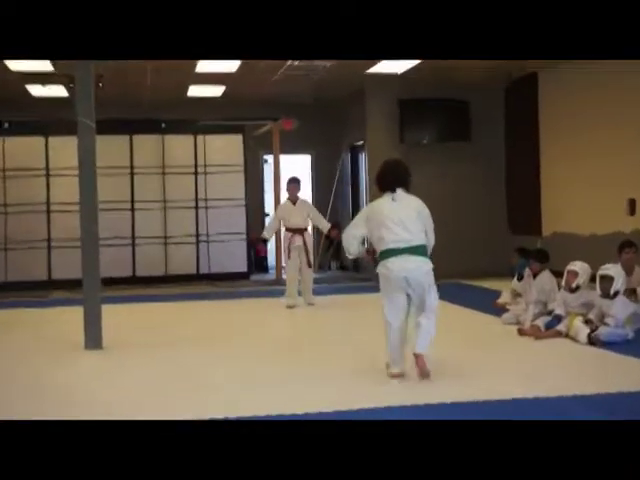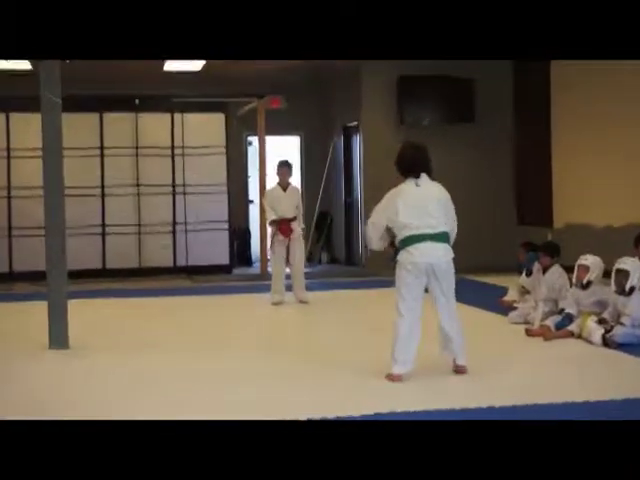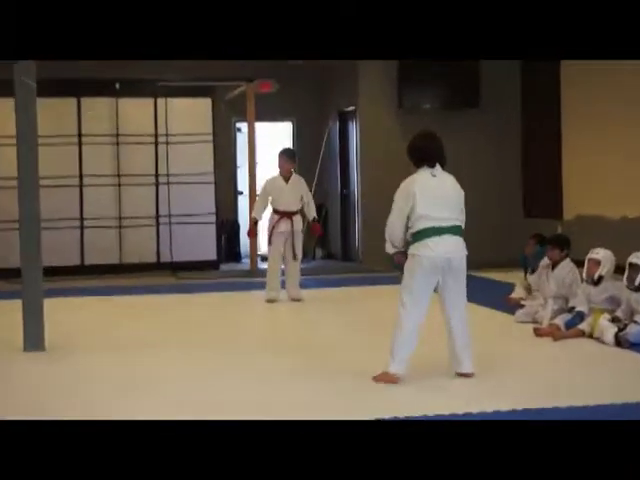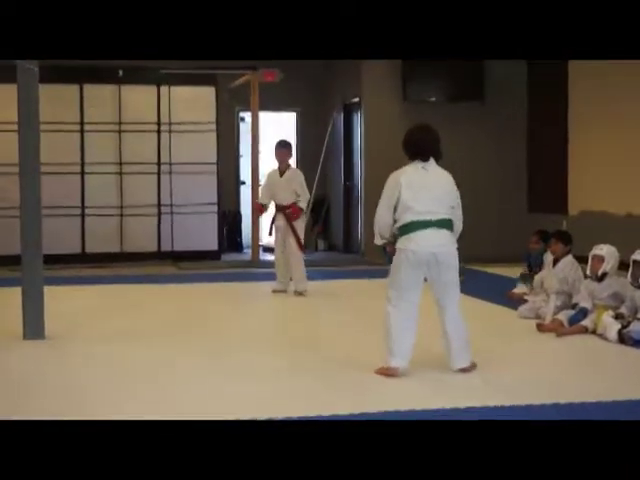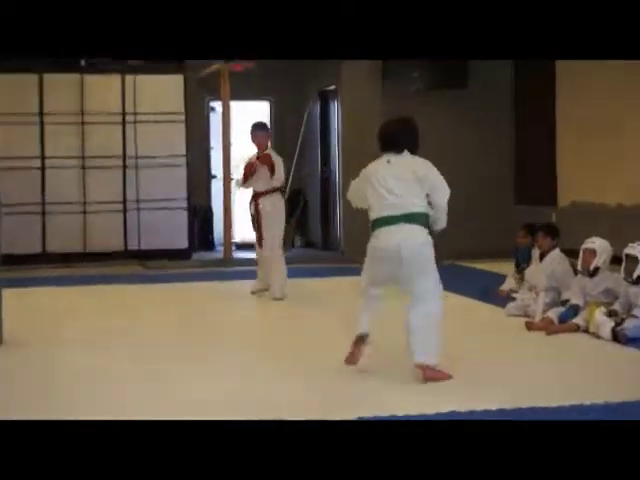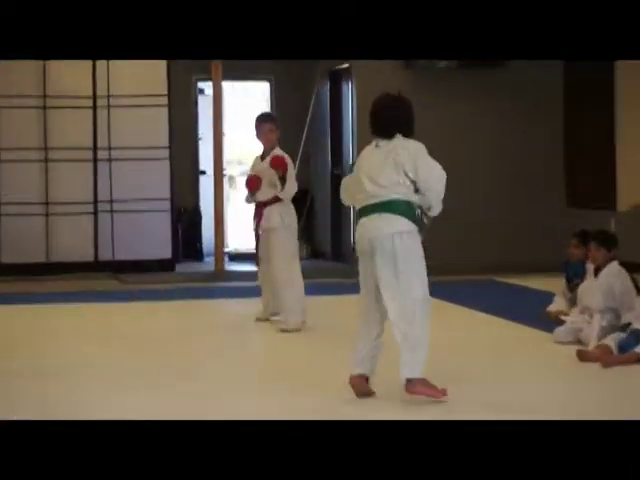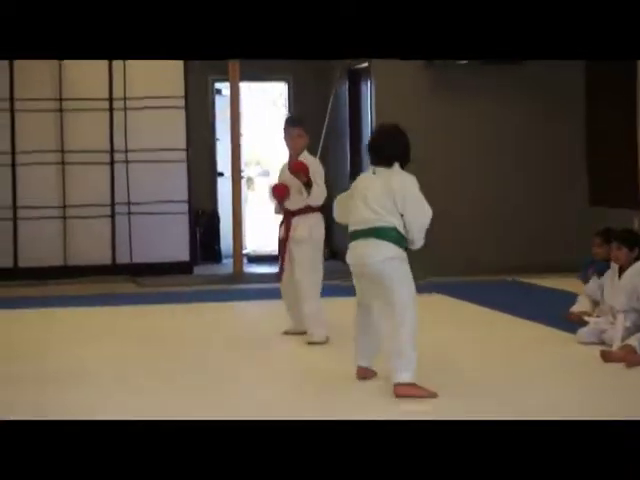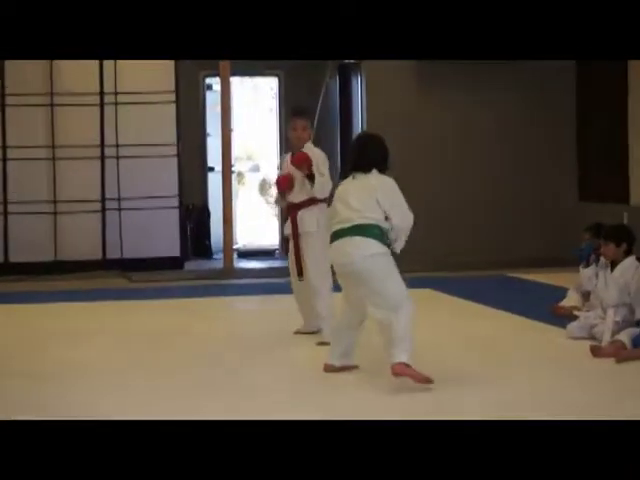
dt=0.4s
person 1, frame 1
left shoulder: (373, 209)
right shoulder: (417, 204)
left elbow: (349, 236)
right elbow: (430, 238)
left wrist: (364, 251)
left hip: (391, 267)
right hip: (419, 264)
left knee: (394, 318)
right knee: (427, 311)
left ankle: (396, 366)
person 1, frame 2
left shoulder: (396, 195)
right shoulder: (440, 190)
left elbow: (374, 227)
right elbow: (453, 226)
left wrist: (386, 243)
left hip: (413, 255)
right hip: (441, 253)
left knee: (407, 312)
right knee: (447, 308)
left ankle: (399, 368)
right ankle: (459, 361)
person 1, frame 3
left shoulder: (411, 184)
right shoulder: (453, 183)
left elbow: (396, 223)
right elbow: (460, 219)
left wrist: (396, 249)
left hip: (425, 250)
right hip: (455, 247)
left knee: (411, 309)
right knee: (456, 308)
left ankle: (395, 369)
right ankle: (464, 365)
person 1, frame 4
left shoulder: (399, 177)
right shoulder: (446, 177)
left elbow: (383, 215)
right elbow: (457, 217)
left wrist: (386, 240)
left hip: (412, 243)
right hip: (443, 242)
left knee: (400, 303)
right knee: (450, 302)
left ankle: (396, 362)
right ankle: (462, 359)
person 1, frame 5
left shoulder: (371, 170)
right shoulder: (421, 166)
left elbow: (354, 197)
right elbow: (441, 198)
right wrist: (436, 225)
left hip: (383, 237)
right hip: (415, 237)
left knee: (370, 289)
right knee: (427, 298)
left ankle: (361, 335)
right ankle: (426, 362)
person 1, frame 6
left shoulder: (365, 156)
right shoulder: (411, 149)
left elbow: (348, 194)
right elbow: (434, 181)
right wrist: (429, 206)
left hip: (366, 229)
right hip: (397, 228)
left knee: (372, 305)
right knee: (411, 300)
person 1, frame 7
left shoulder: (361, 181)
right shoulder: (404, 180)
left elbow: (340, 211)
right elbow: (419, 218)
right wrist: (414, 240)
left hip: (357, 250)
right hip: (385, 250)
left knee: (367, 309)
right knee: (403, 314)
left ankle: (364, 365)
right ankle: (403, 380)
person 1, frame 8
left shoulder: (343, 187)
right shoulder: (383, 183)
right elbow: (402, 220)
right wrist: (395, 243)
left hip: (340, 250)
right hip: (367, 249)
left knee: (354, 305)
right knee: (398, 304)
left ankle: (336, 359)
right ankle: (400, 361)
person 2, frame 1
left shoulder: (305, 204)
right shoulder: (282, 207)
left elbow: (317, 218)
right elbow: (273, 223)
left wrist: (330, 230)
right wrist: (265, 238)
left hip: (305, 238)
right hip: (290, 240)
left knee: (307, 270)
right knee: (291, 271)
person 2, frame 2
left shoulder: (296, 191)
right shoulder: (271, 193)
right elbow: (269, 211)
left wrist: (300, 228)
right wrist: (278, 224)
left hip: (294, 230)
right hip: (278, 231)
left knee: (298, 263)
right knee: (277, 265)
left ankle: (300, 294)
right ankle: (277, 296)
person 2, frame 3
left shoulder: (300, 182)
right shoulder: (271, 182)
left elbow: (308, 202)
right elbow: (261, 201)
left wrist: (314, 221)
right wrist: (254, 223)
left hip: (295, 223)
right hip: (277, 222)
left knee: (294, 259)
right knee: (274, 258)
left ankle: (294, 292)
right ankle: (272, 292)
person 2, frame 4
left shoulder: (297, 174)
right shoulder: (271, 176)
left elbow: (305, 196)
right elbow: (266, 195)
left wrist: (299, 209)
right wrist: (261, 205)
left hip: (295, 216)
right hip: (279, 216)
left knee: (294, 250)
right knee: (279, 252)
left ankle: (300, 285)
right ankle: (282, 283)
person 2, frame 5
left shoulder: (274, 158)
right shoulder: (252, 159)
left elbow: (279, 180)
right elbow: (243, 183)
left wrist: (270, 168)
right wrist: (246, 175)
left hip: (272, 204)
right hip: (258, 204)
left knee: (273, 246)
right knee: (261, 246)
left ankle: (278, 288)
right ankle: (264, 282)
person 2, frame 6
left shoulder: (282, 159)
right shoulder: (257, 162)
left elbow: (288, 193)
right elbow: (251, 197)
left wrist: (282, 175)
right wrist: (251, 189)
left hip: (280, 217)
right hip: (264, 217)
left knee: (284, 268)
right knee: (266, 267)
left ankle: (294, 318)
right ankle: (271, 308)
person 2, frame 7
left shoulder: (312, 164)
right shoulder: (285, 169)
left elbow: (318, 198)
left wrist: (306, 181)
right wrist: (279, 199)
left hip: (308, 227)
right hip: (290, 227)
left knee: (305, 281)
right knee: (288, 280)
left ankle: (319, 331)
right ankle: (301, 323)
person 2, frame 8
left shoulder: (317, 155)
right shoulder: (287, 160)
left elbow: (324, 190)
left wrist: (309, 174)
right wrist: (282, 191)
left hip: (314, 220)
right hip: (295, 221)
left knee: (317, 276)
right knee: (298, 275)
left ankle: (328, 328)
right ankle: (312, 322)
